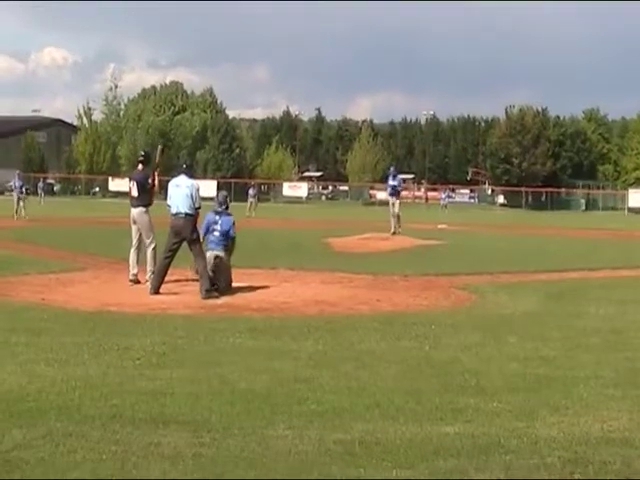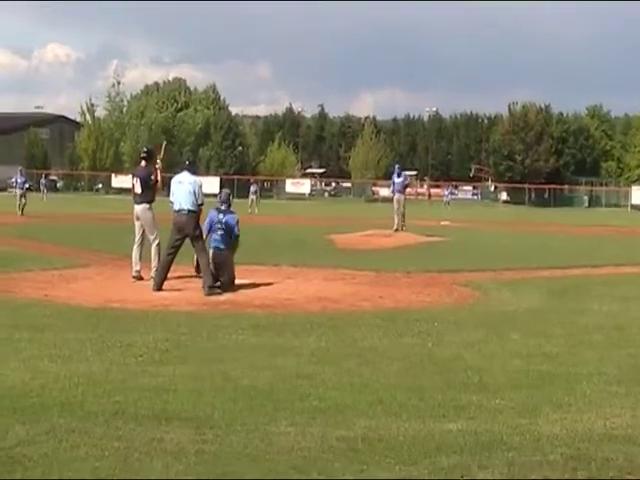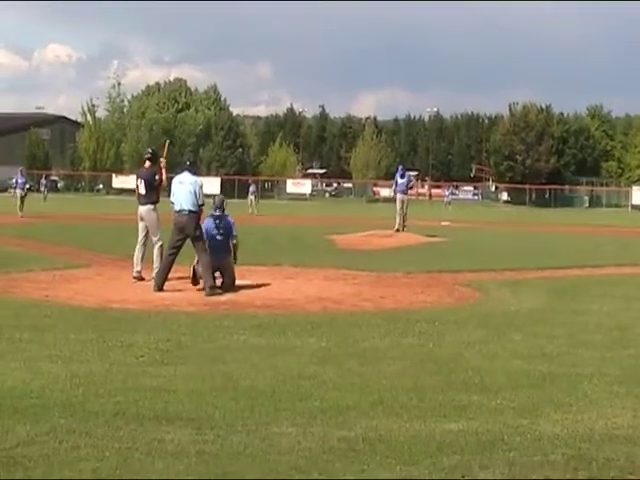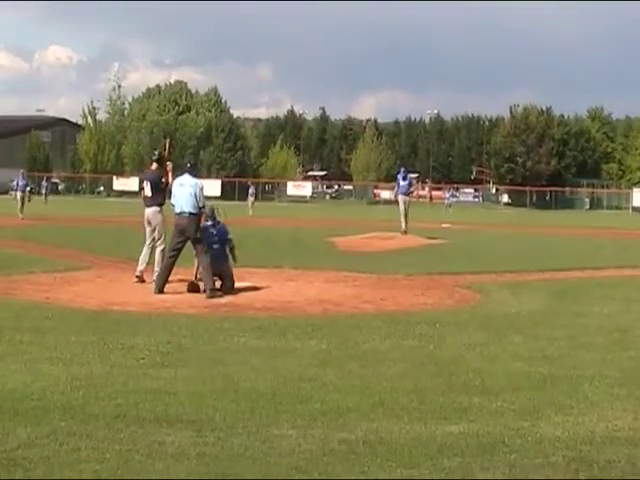
dt=0.2s
person 1, frame 1
left shoulder: (171, 183)
right shoulder: (192, 184)
left elbow: (169, 204)
right elbow: (197, 207)
left wrist: (175, 214)
left hip: (174, 221)
right hip: (188, 221)
left knee: (167, 254)
right knee: (199, 255)
left ankle: (154, 287)
right ankle: (206, 290)
person 1, frame 2
left shoulder: (174, 179)
right shoulder: (195, 180)
left elbow: (172, 201)
right elbow: (200, 204)
left wrist: (177, 211)
left hip: (177, 217)
right hip: (191, 217)
left knee: (170, 251)
right knee: (201, 252)
left ankle: (157, 283)
right ankle: (208, 286)
person 1, frame 3
left shoulder: (175, 180)
right shoulder: (196, 181)
left elbow: (172, 201)
right elbow: (200, 204)
left wrist: (179, 211)
right wrist: (197, 218)
left hip: (178, 217)
right hip: (191, 218)
left knee: (171, 252)
right knee: (202, 252)
left ankle: (158, 284)
right ankle: (209, 287)
person 1, frame 4
left shoulder: (176, 182)
right shoulder: (196, 183)
left elbow: (173, 203)
right elbow: (201, 206)
left wrist: (180, 212)
right wrist: (198, 221)
left hip: (178, 220)
right hip: (192, 220)
left knee: (171, 254)
right knee: (202, 254)
left ankle: (158, 286)
right ankle: (210, 289)
person 2, frame 1
left shoulder: (132, 175)
right shoulder: (145, 174)
left elbow: (131, 193)
right elbow: (154, 189)
right wrist: (155, 177)
left hip: (133, 210)
right hip: (142, 210)
left knee: (135, 244)
right knee: (150, 244)
left ankle: (133, 276)
right ankle: (150, 275)
person 2, frame 2
left shoulder: (135, 172)
right shoulder: (149, 171)
left elbow: (134, 190)
right elbow: (158, 185)
right wrist: (158, 170)
left hip: (136, 207)
right hip: (145, 207)
left knee: (138, 241)
right knee: (154, 240)
left ankle: (136, 272)
right ankle: (155, 272)
person 2, frame 3
left shoulder: (139, 173)
right shoulder: (153, 172)
left elbow: (137, 191)
right elbow: (163, 183)
right wrist: (163, 168)
left hip: (140, 208)
right hip: (150, 208)
left knee: (141, 242)
right knee: (157, 242)
left ankle: (136, 272)
right ankle: (156, 273)
person 2, frame 4
left shoulder: (145, 175)
right shoulder: (158, 174)
left elbow: (142, 194)
right elbow: (170, 185)
right wrist: (169, 172)
left hip: (147, 210)
right hip: (156, 210)
left knee: (148, 243)
right knee: (160, 245)
left ankle: (139, 272)
right ankle: (157, 276)
